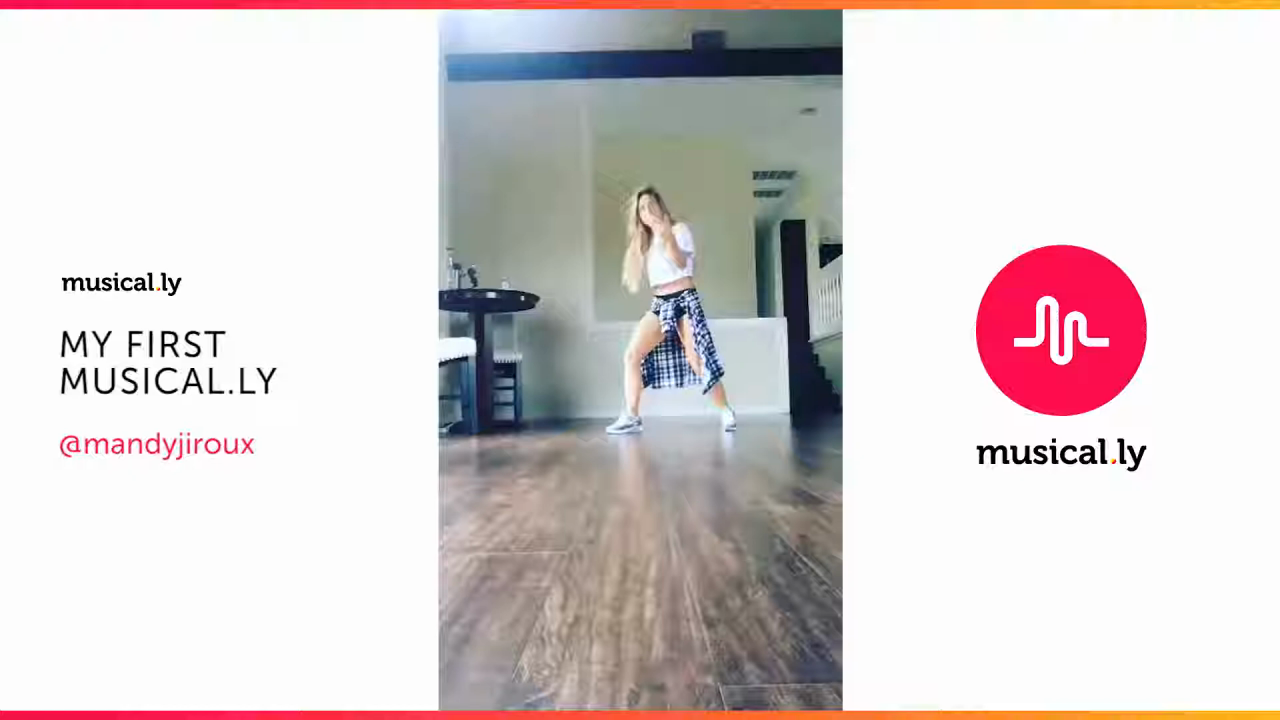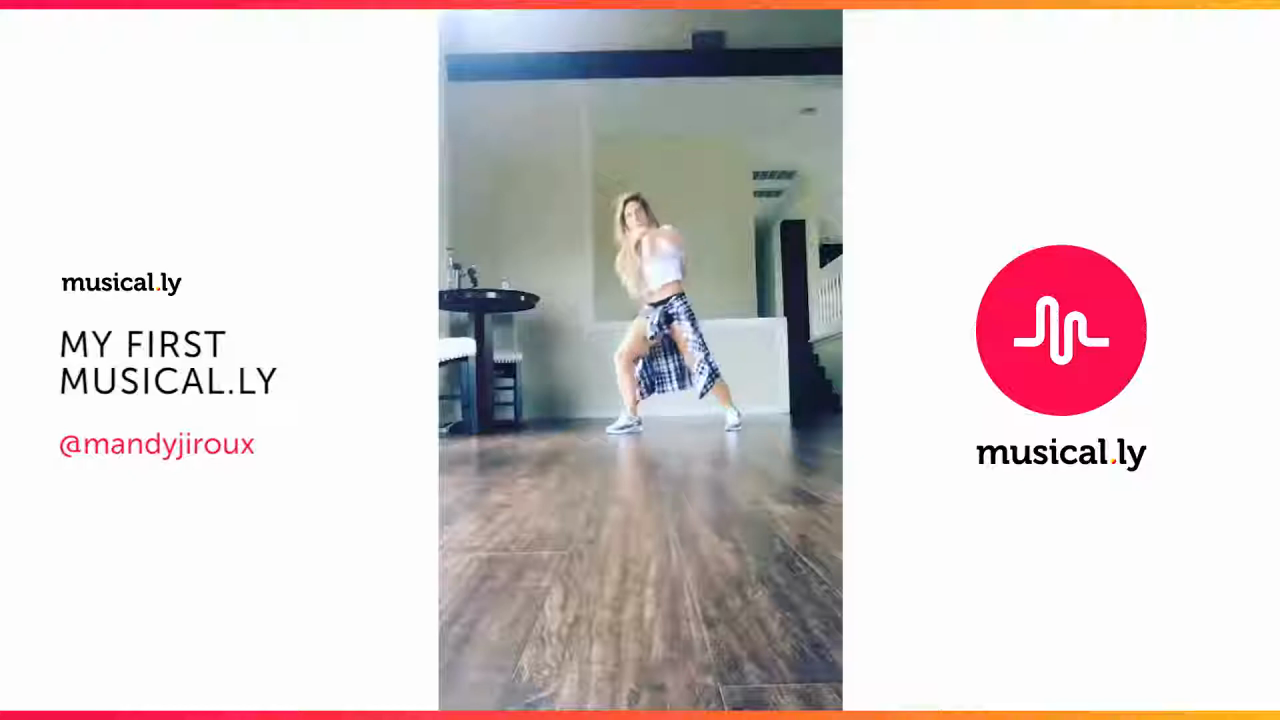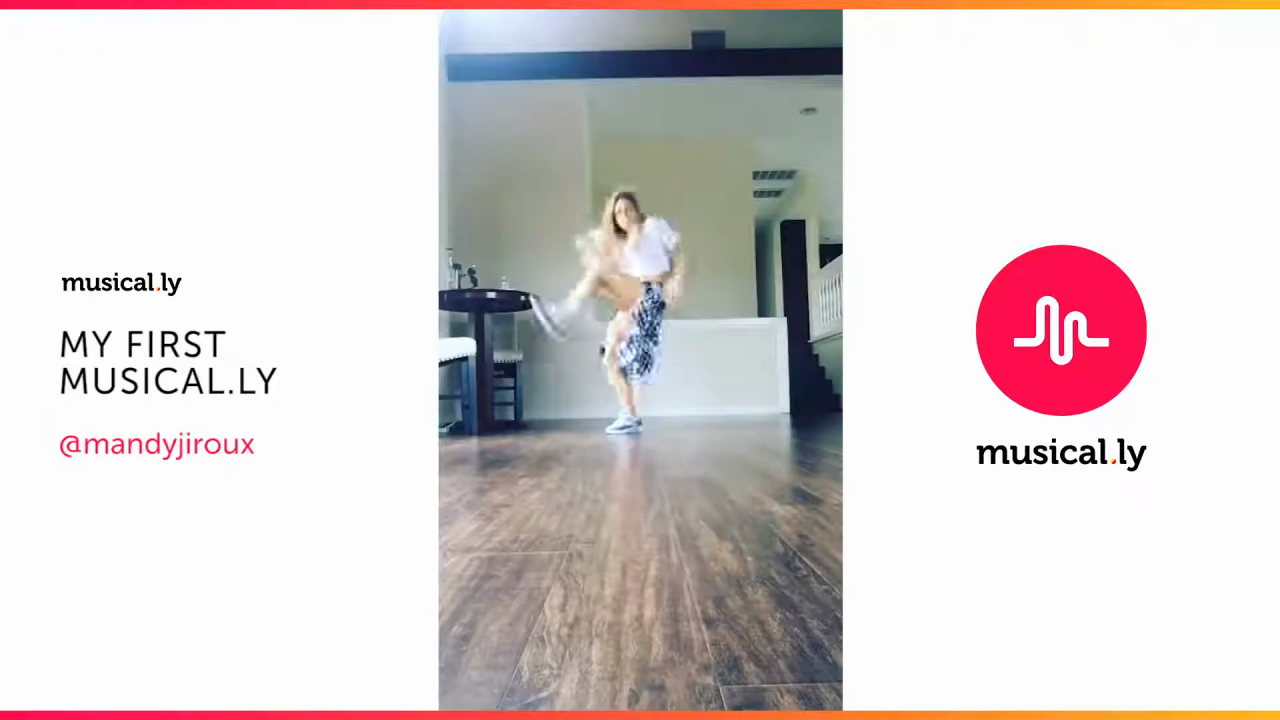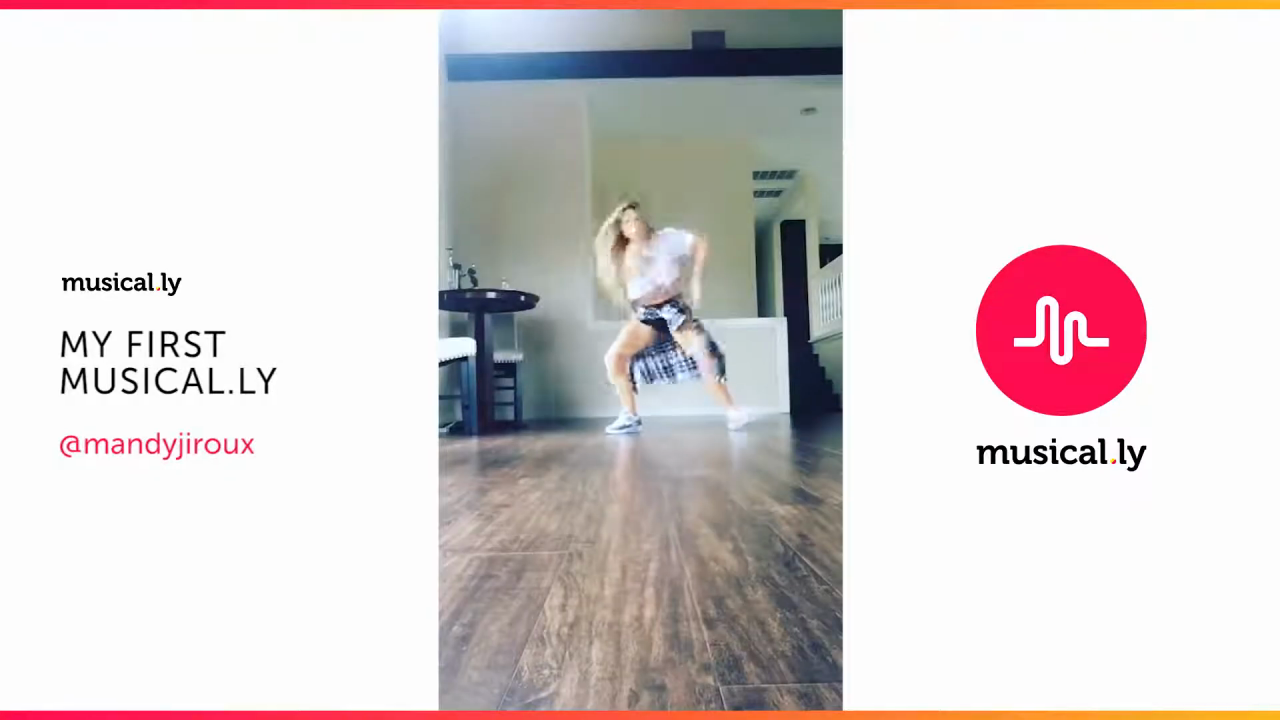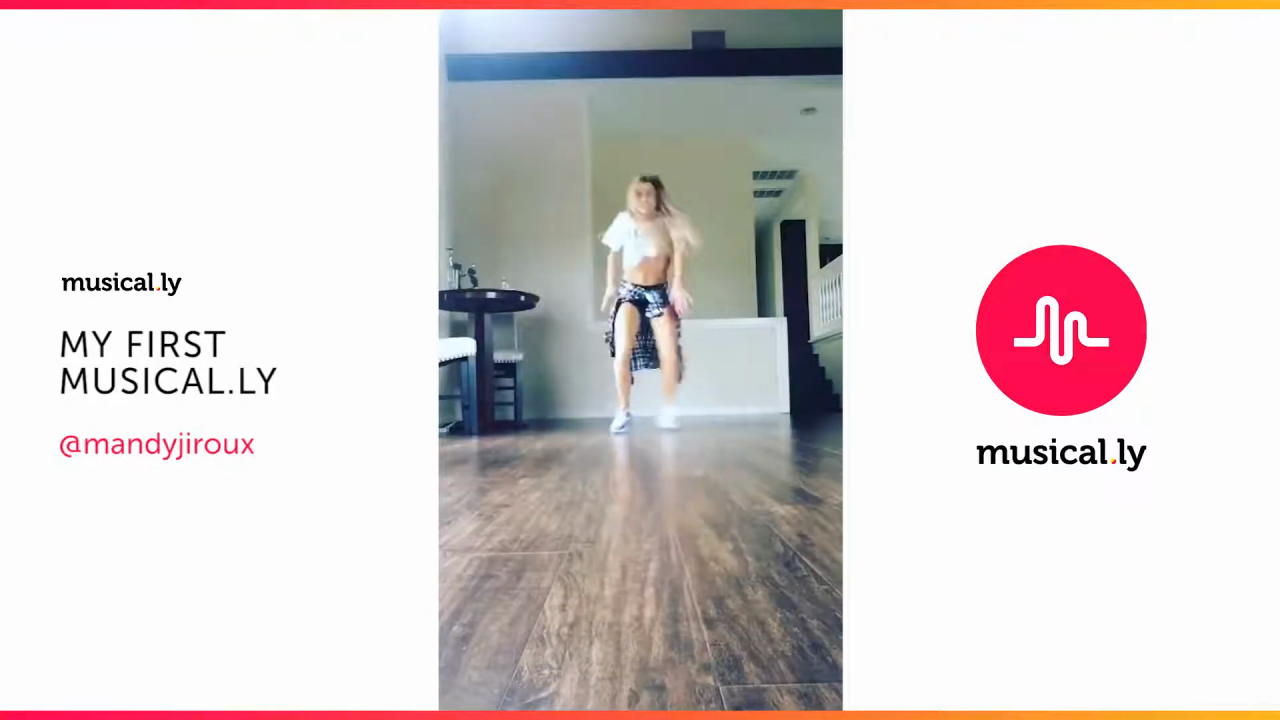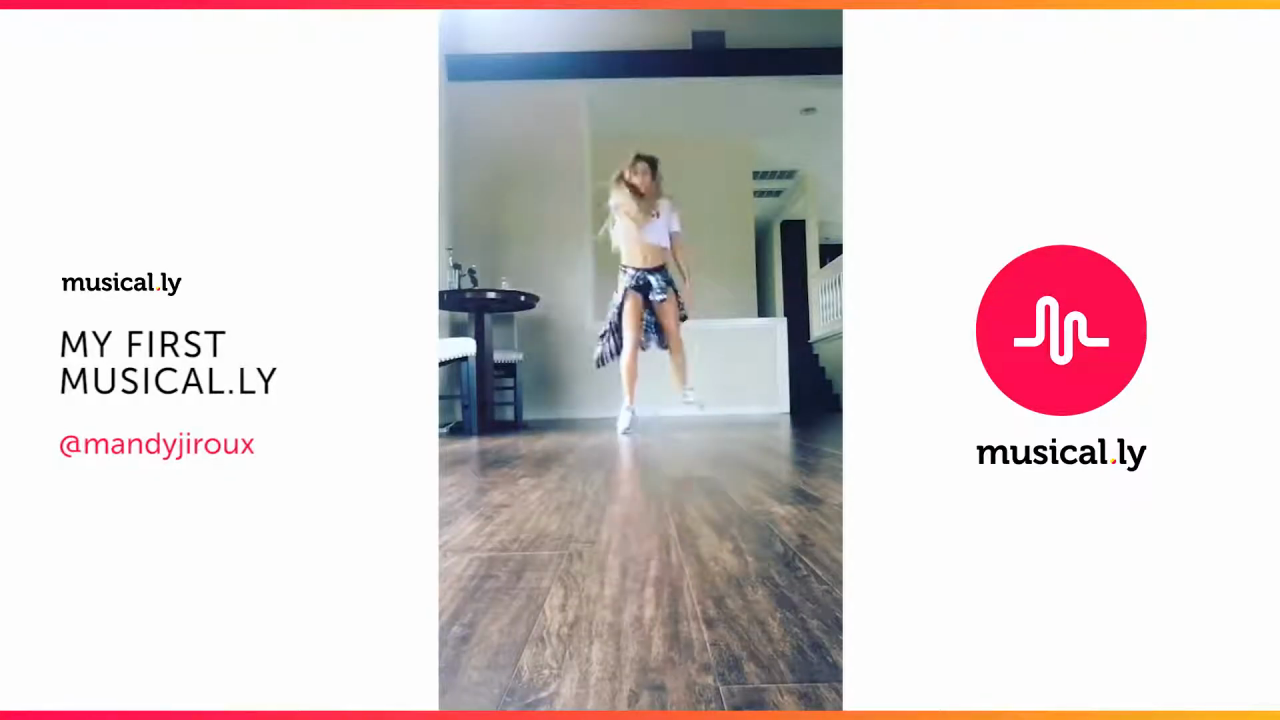
dt=0.5s
person 1, frame 1
left shoulder: (679, 229)
right shoulder: (643, 241)
left elbow: (682, 263)
right elbow: (635, 278)
left wrist: (669, 236)
left hip: (685, 301)
right hip: (659, 304)
left knee: (697, 360)
right knee: (632, 355)
left ankle: (726, 413)
right ankle: (631, 417)
person 1, frame 2
left shoulder: (663, 233)
right shoulder: (632, 247)
left elbow: (677, 243)
left wrist: (657, 234)
left hip: (675, 306)
right hip: (651, 311)
left knee: (698, 363)
right knee: (622, 358)
left ankle: (731, 412)
right ankle: (630, 417)
person 1, frame 3
left shoulder: (654, 226)
right shoulder: (618, 242)
left elbow: (677, 253)
left wrist: (676, 280)
left hip: (651, 295)
right hip: (628, 300)
left knee: (596, 275)
right knee: (612, 359)
left ankle: (561, 318)
right ankle: (630, 417)
person 1, frame 4
left shoulder: (666, 239)
right shoulder: (622, 256)
left elbow: (701, 243)
left wrist: (695, 278)
right wrist: (634, 312)
left hip: (673, 310)
right hip: (646, 315)
left knee: (704, 357)
right knee: (613, 359)
left ankle: (733, 412)
right ankle: (629, 417)
person 1, frame 5
left shoulder: (670, 223)
right shoulder: (623, 222)
left elbow: (681, 253)
right elbow: (613, 254)
left wrist: (678, 286)
right wrist: (610, 287)
left hip: (659, 294)
right hip: (630, 293)
left knee: (668, 351)
right knee: (623, 350)
left ankle: (668, 408)
right ankle: (624, 412)
person 1, frame 6
left shoulder: (665, 206)
right shoulder: (621, 202)
left elbow: (675, 243)
right elbow: (623, 227)
left wrist: (686, 276)
left hip: (660, 275)
right hip: (631, 276)
left knee: (674, 337)
right knee: (630, 341)
left ankle: (684, 389)
right ankle: (627, 408)
